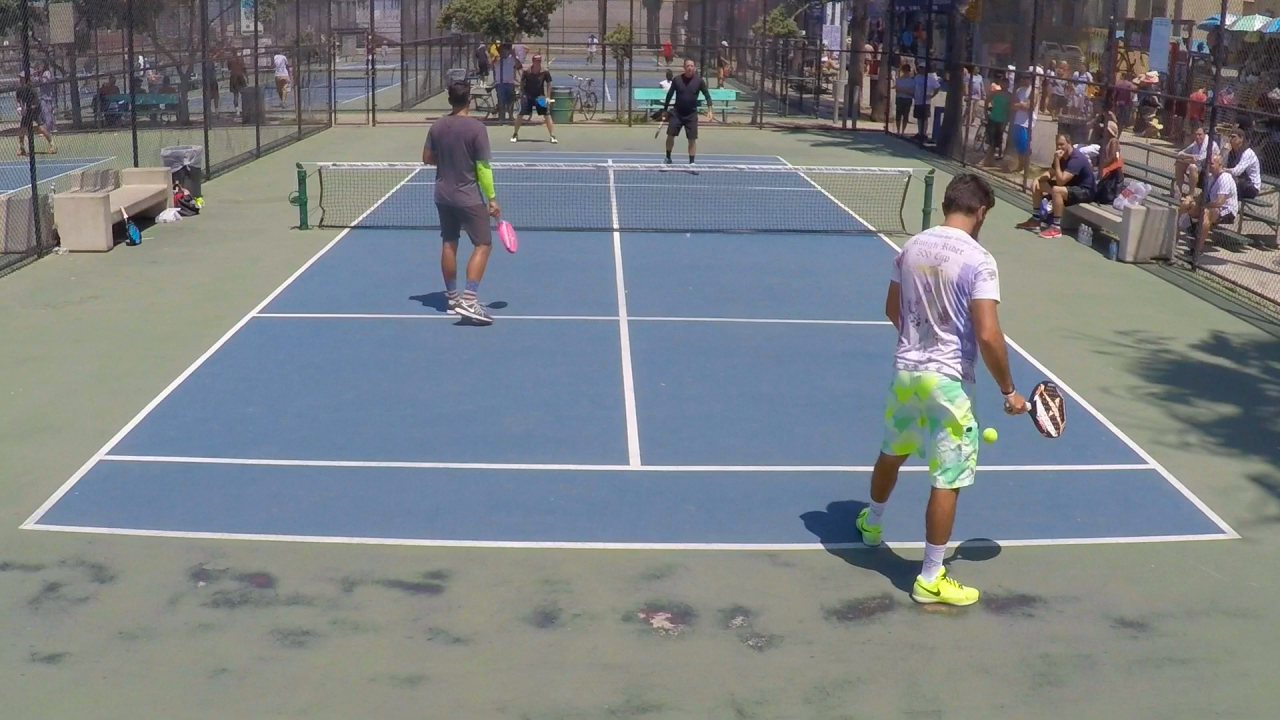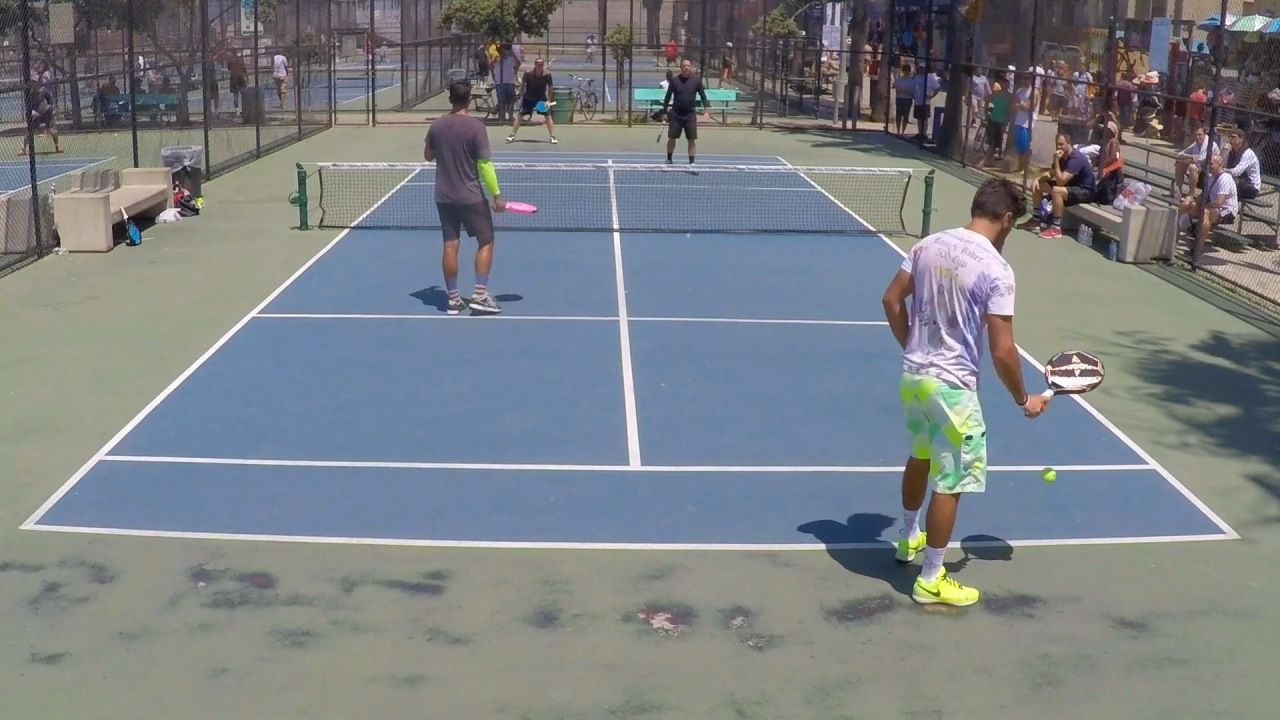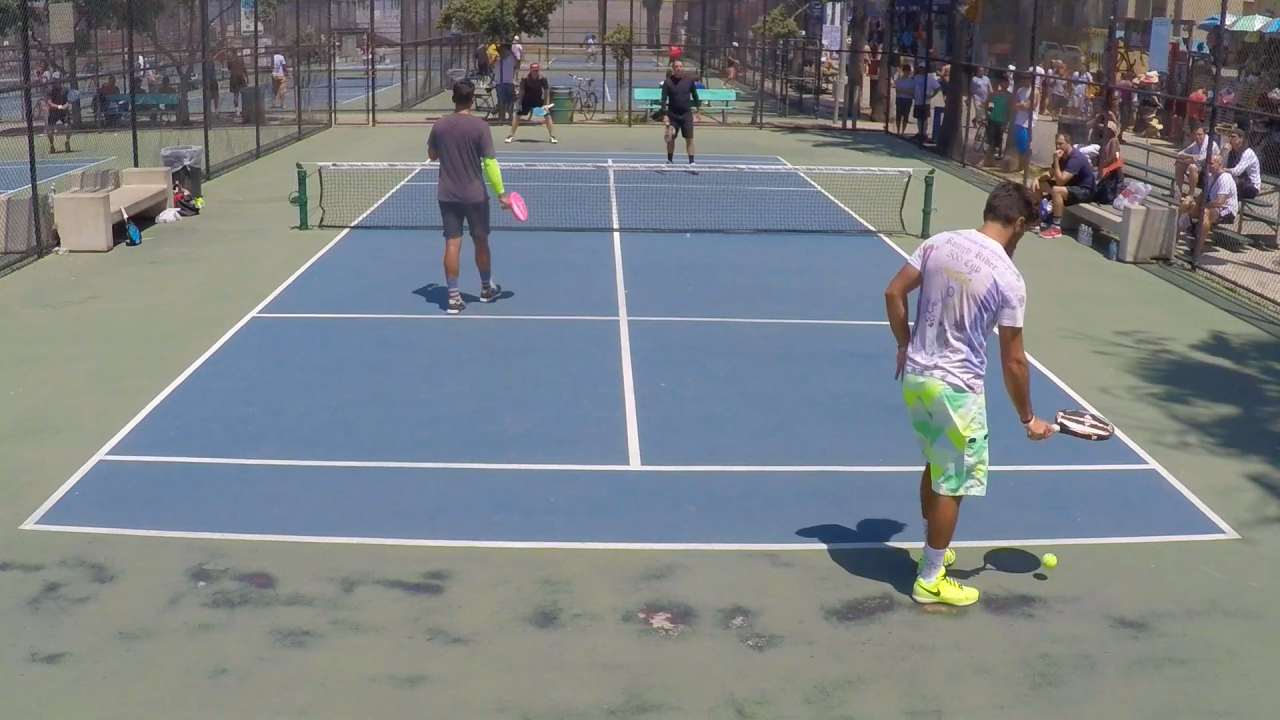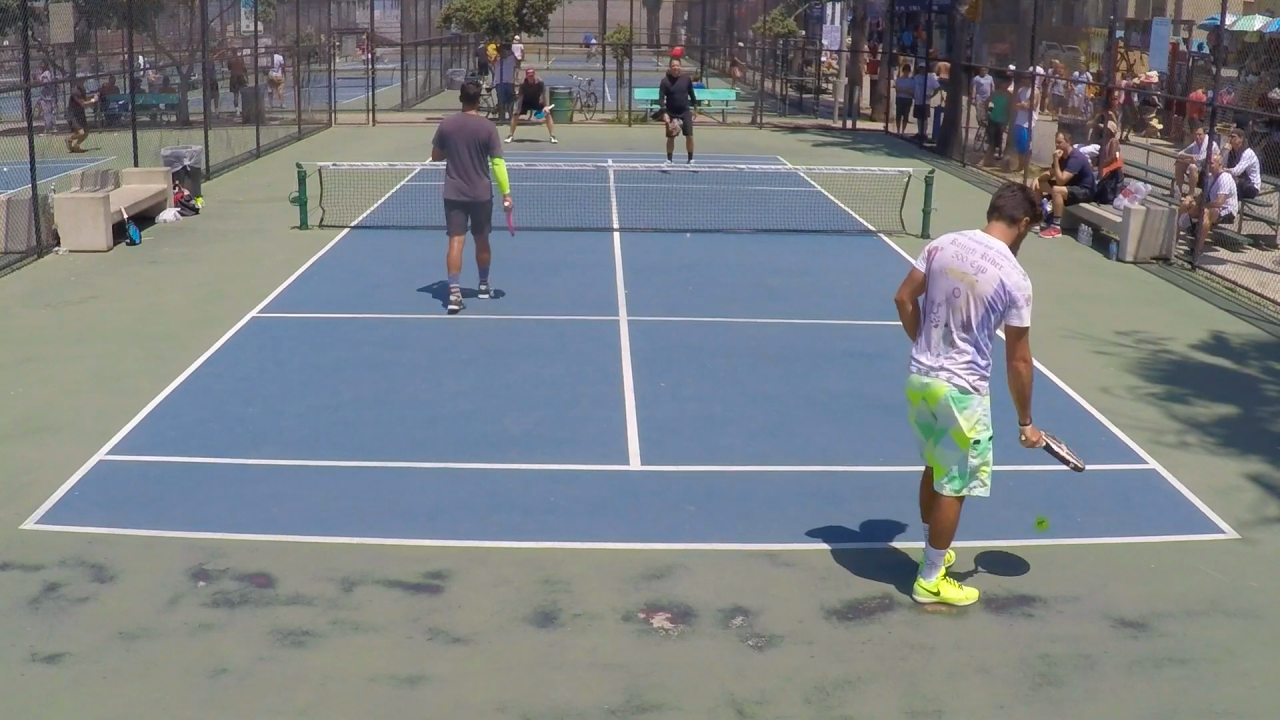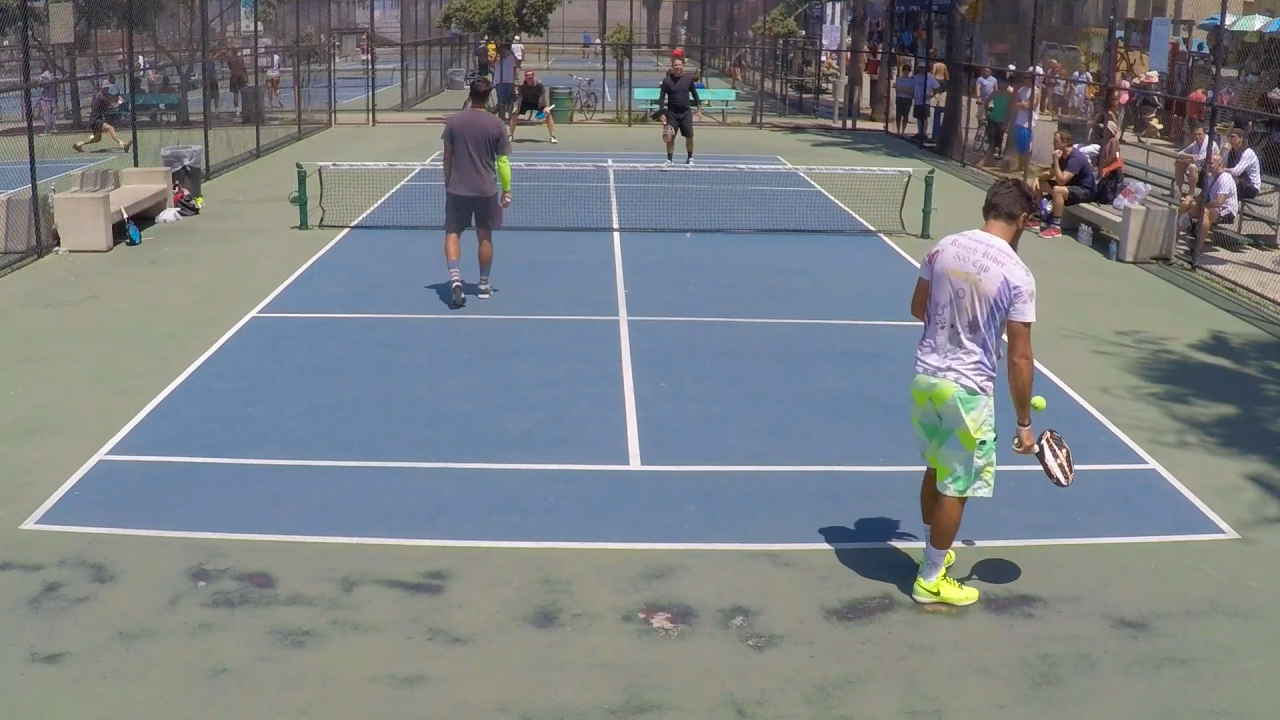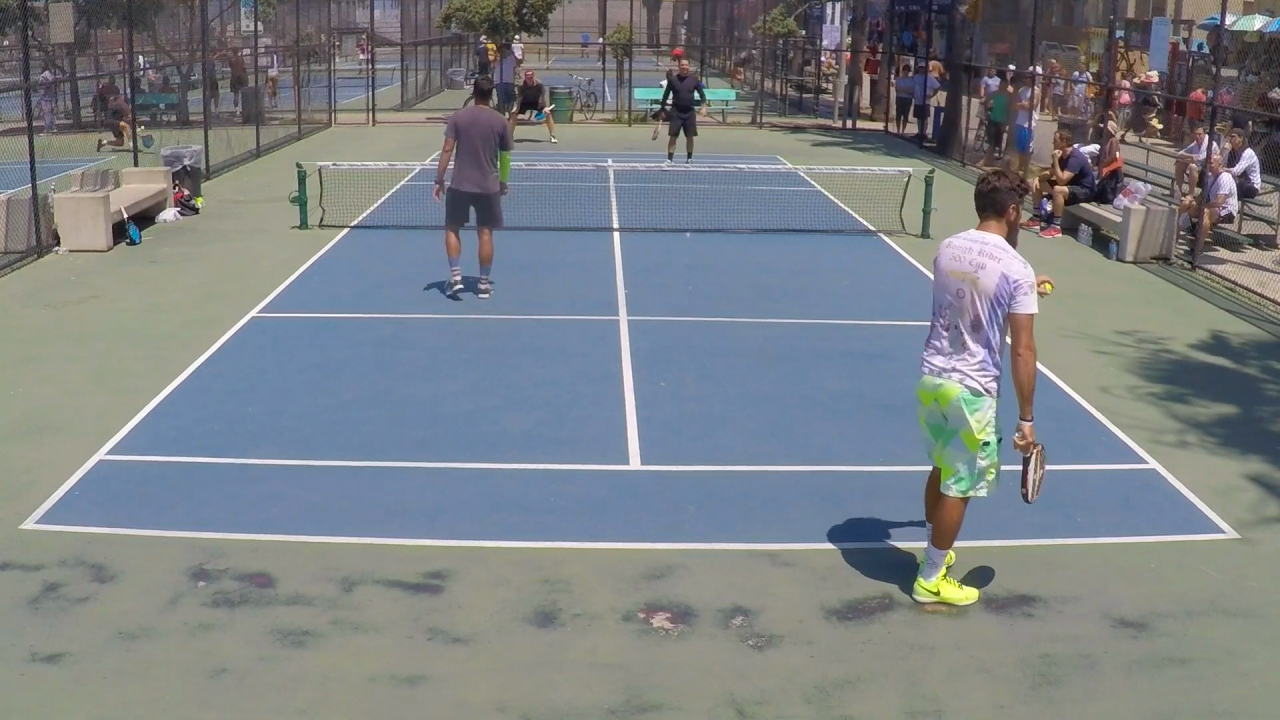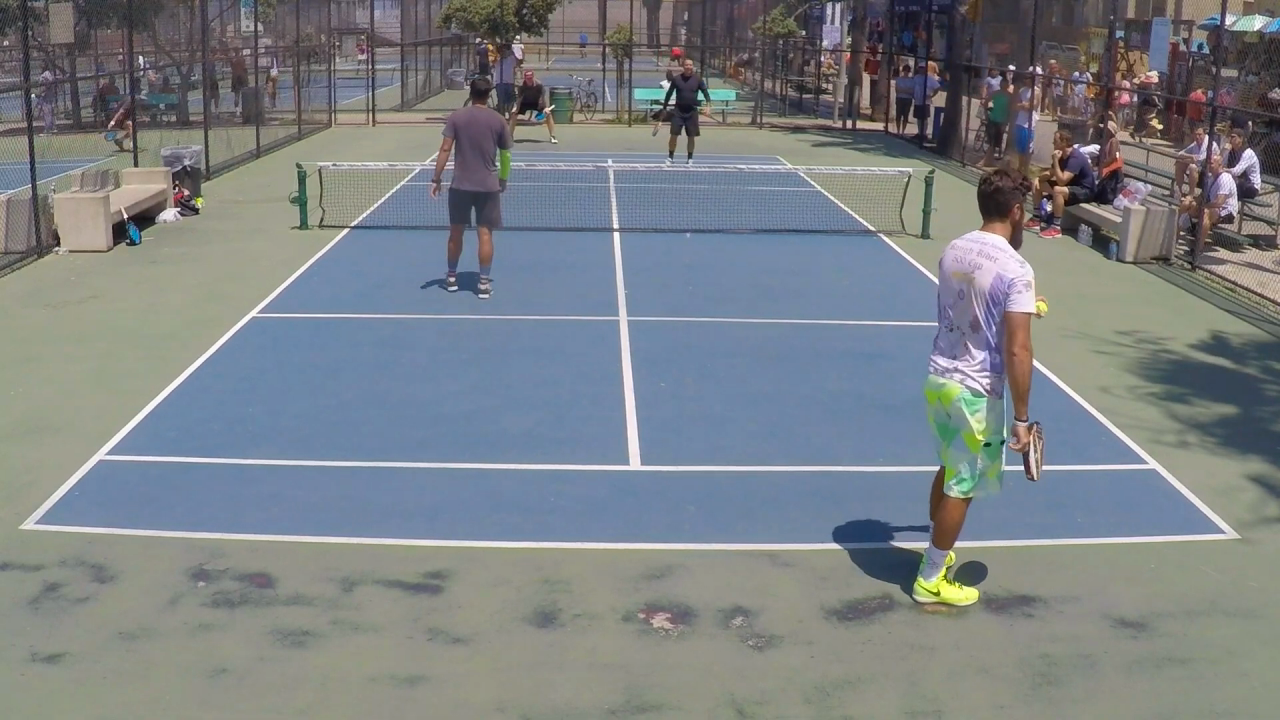
dt=0.2s
person 1, frame 1
left shoulder: (911, 247)
right shoulder: (980, 261)
right elbow: (990, 336)
right wrist: (1010, 391)
left hip: (906, 373)
right hip: (946, 382)
left knee: (893, 452)
right knee: (947, 480)
left ankle: (871, 522)
right ankle: (931, 579)
person 1, frame 2
left shoulder: (929, 244)
right shoulder: (996, 271)
left elbow: (891, 298)
right elbow: (1002, 351)
right wrist: (1024, 399)
left hip: (912, 374)
right hip: (951, 385)
left knee: (920, 458)
right knee: (949, 484)
left ankle: (909, 538)
right ankle: (930, 580)
person 1, frame 3
left shoulder: (938, 243)
right shoulder: (1008, 278)
left elbow: (894, 292)
right elbow: (1013, 361)
left wrist: (905, 346)
right wrist: (1028, 419)
left hip: (915, 376)
right hip: (956, 388)
left knee: (934, 468)
right knee: (951, 486)
left ankle: (933, 553)
right ankle: (930, 580)
person 1, frame 4
left shoulder: (942, 244)
right shoulder: (1014, 278)
left elbow: (904, 300)
right elbow: (1018, 361)
right wrist: (1025, 422)
left hip: (919, 377)
right hip: (961, 389)
left knee: (934, 470)
right knee: (953, 487)
left ankle: (933, 553)
right ankle: (930, 580)
person 1, frame 5
left shoulder: (944, 247)
right shoulder: (1017, 276)
right elbow: (1019, 358)
right wrist: (1024, 422)
left hip: (925, 377)
right hip: (967, 390)
left knee: (937, 471)
right knee: (956, 488)
left ankle: (934, 553)
right ankle: (930, 580)
person 1, frame 6
left shoulder: (946, 248)
right shoulder: (1016, 269)
right elbow: (1022, 350)
right wrist: (1026, 417)
left hip: (931, 378)
right hip: (972, 391)
left knee: (942, 471)
right knee: (959, 487)
left ankle: (935, 552)
right ankle: (930, 580)
person 1, frame 7
left shoulder: (952, 251)
right shoulder: (1016, 270)
right elbow: (1018, 351)
right wrist: (1022, 418)
left hip: (938, 379)
right hip: (977, 391)
left knee: (948, 472)
right knee: (962, 489)
left ankle: (936, 554)
right ankle: (930, 580)
person 2, frame 1
left shoulder: (437, 127)
right shoulder: (476, 128)
left elbow: (427, 159)
right elbow: (483, 168)
right wrist: (491, 199)
left hip: (443, 196)
right hip: (469, 198)
left knee: (449, 246)
right knee: (483, 246)
left ankle: (451, 297)
right ankle: (468, 299)
person 2, frame 2
left shoulder: (436, 125)
right shoulder: (476, 127)
left elbow: (428, 156)
right elbow: (484, 165)
right wrist: (496, 196)
left hip: (443, 196)
right hip: (471, 196)
left knee: (450, 245)
right knee: (486, 243)
left ankle: (453, 298)
right ankle: (480, 295)
person 2, frame 3
left shoulder: (440, 125)
right shoulder: (480, 126)
left elbow: (432, 156)
right elbow: (489, 163)
right wrist: (501, 193)
left hip: (447, 195)
right hip: (475, 195)
left knee: (452, 244)
right knee: (481, 242)
left ankle: (453, 297)
right ankle: (487, 288)
person 2, frame 4
left shoulder: (446, 124)
right shoulder: (487, 127)
left elbow: (435, 156)
right elbow: (497, 163)
right wrist: (506, 193)
left hip: (453, 194)
right hip: (481, 194)
left knee: (455, 241)
right knee: (482, 241)
left ankle: (454, 294)
right ankle: (483, 286)
person 2, frame 5
left shoulder: (454, 120)
right shoulder: (496, 124)
left elbow: (447, 157)
right elbow: (503, 161)
left wrist: (448, 183)
right wrist: (506, 190)
left hip: (458, 189)
right hip: (486, 190)
left knee: (452, 234)
right knee: (484, 236)
left ankle: (454, 276)
right ankle: (483, 284)
person 2, frame 6
left shoulder: (458, 117)
right shoulder: (501, 122)
left elbow: (447, 150)
right elbow: (505, 157)
left wrist: (439, 180)
right wrist: (503, 182)
left hip: (459, 185)
right hip: (489, 187)
left knee: (452, 229)
right knee: (485, 234)
left ankle: (456, 276)
right ankle: (484, 284)
person 2, frame 7
left shoulder: (456, 117)
right shoulder: (498, 120)
left elbow: (445, 150)
right elbow: (505, 155)
left wrist: (436, 179)
right wrist: (503, 178)
left hip: (460, 185)
right hip: (488, 186)
left knee: (456, 231)
right knee: (485, 234)
left ankle: (452, 277)
right ankle: (484, 284)
